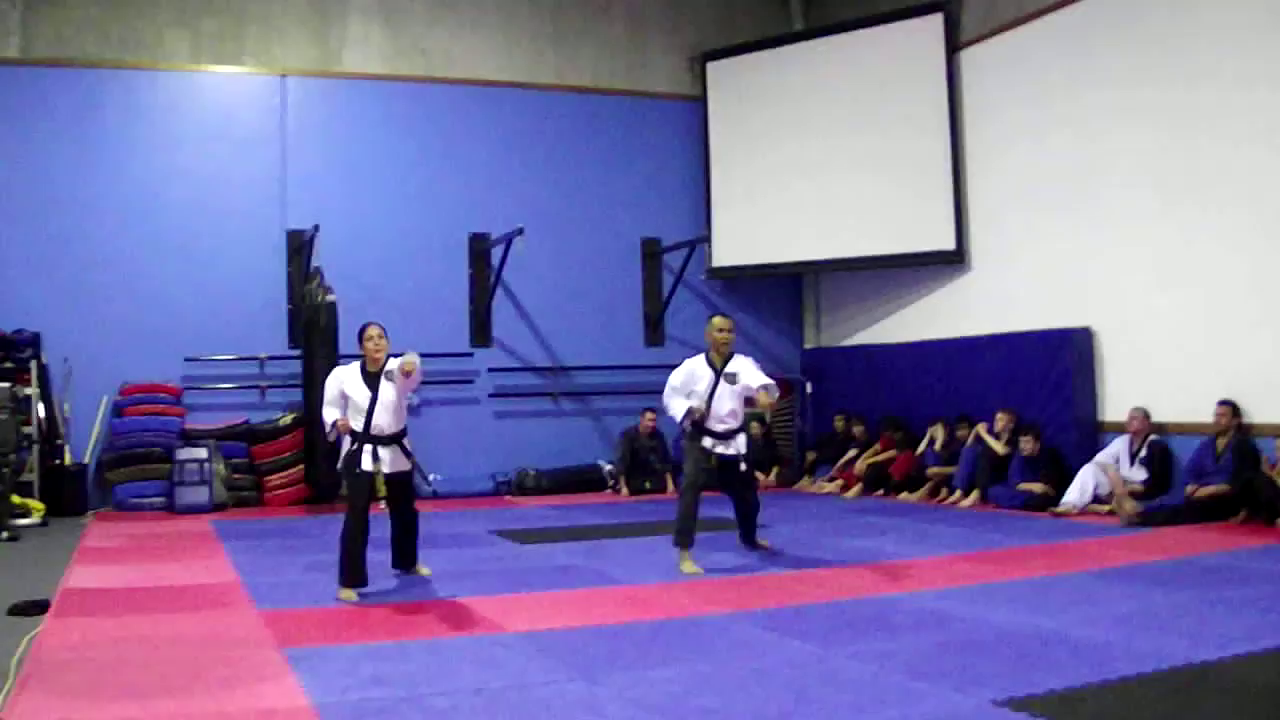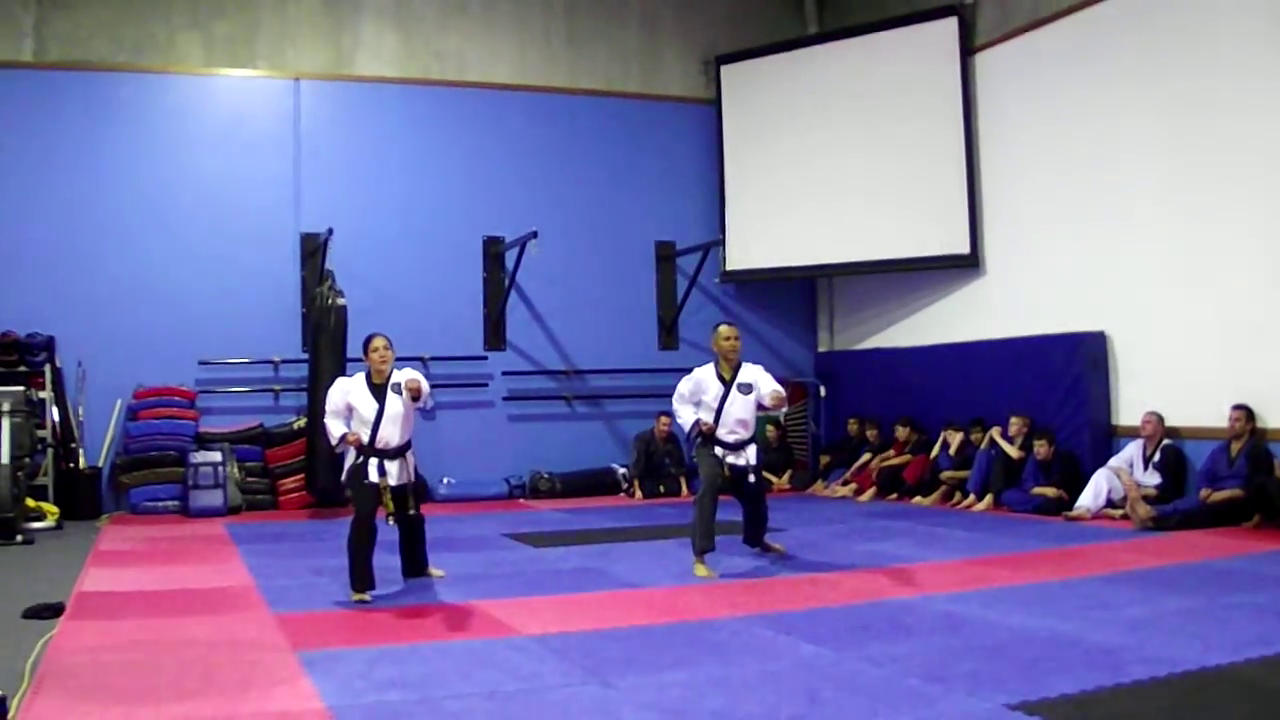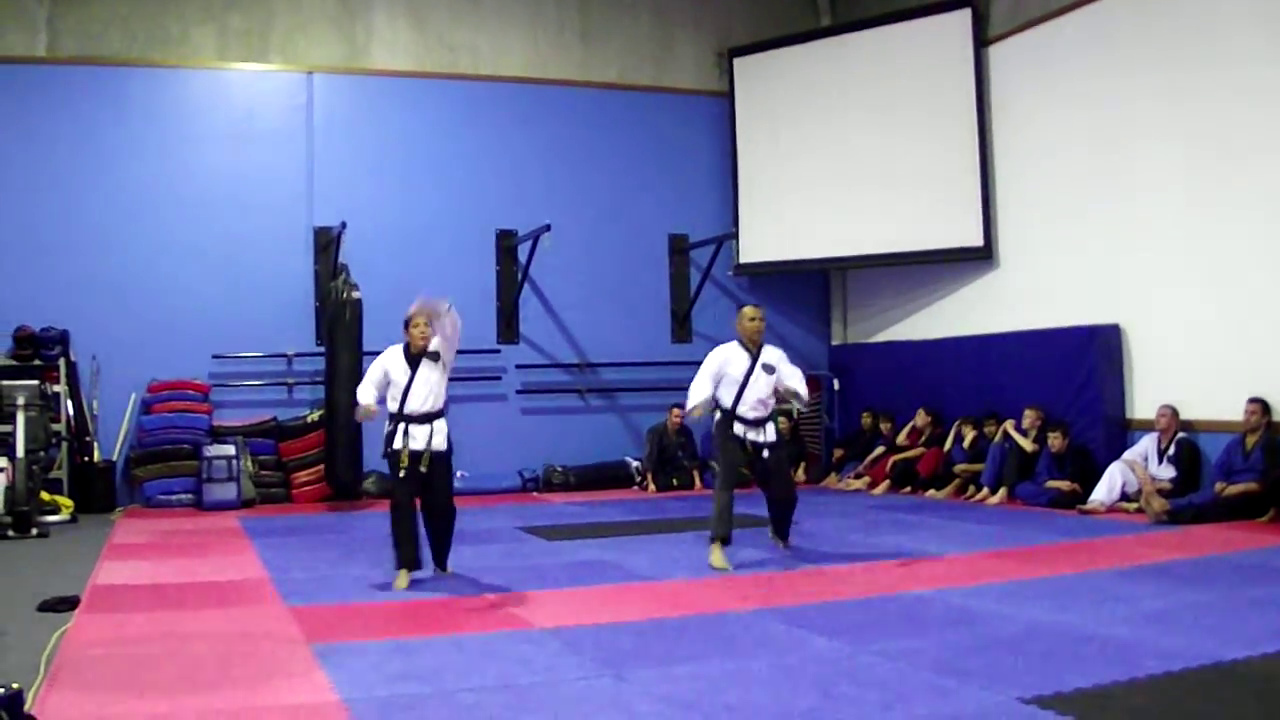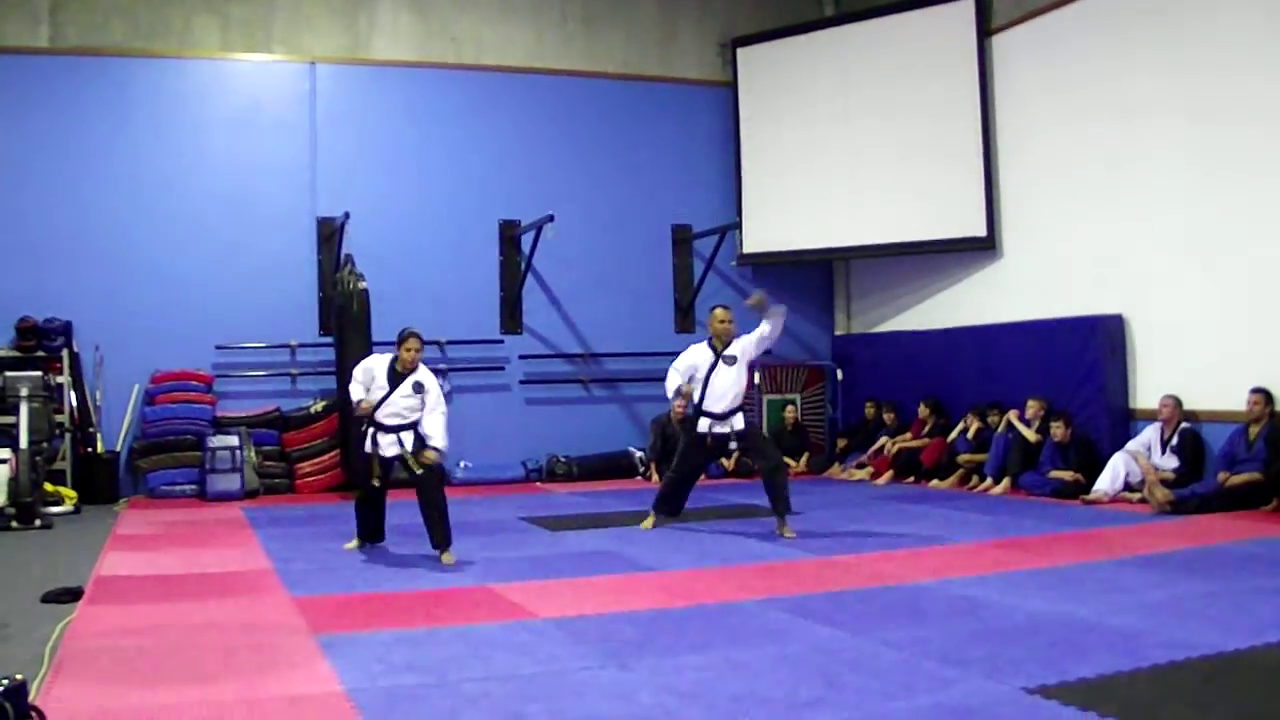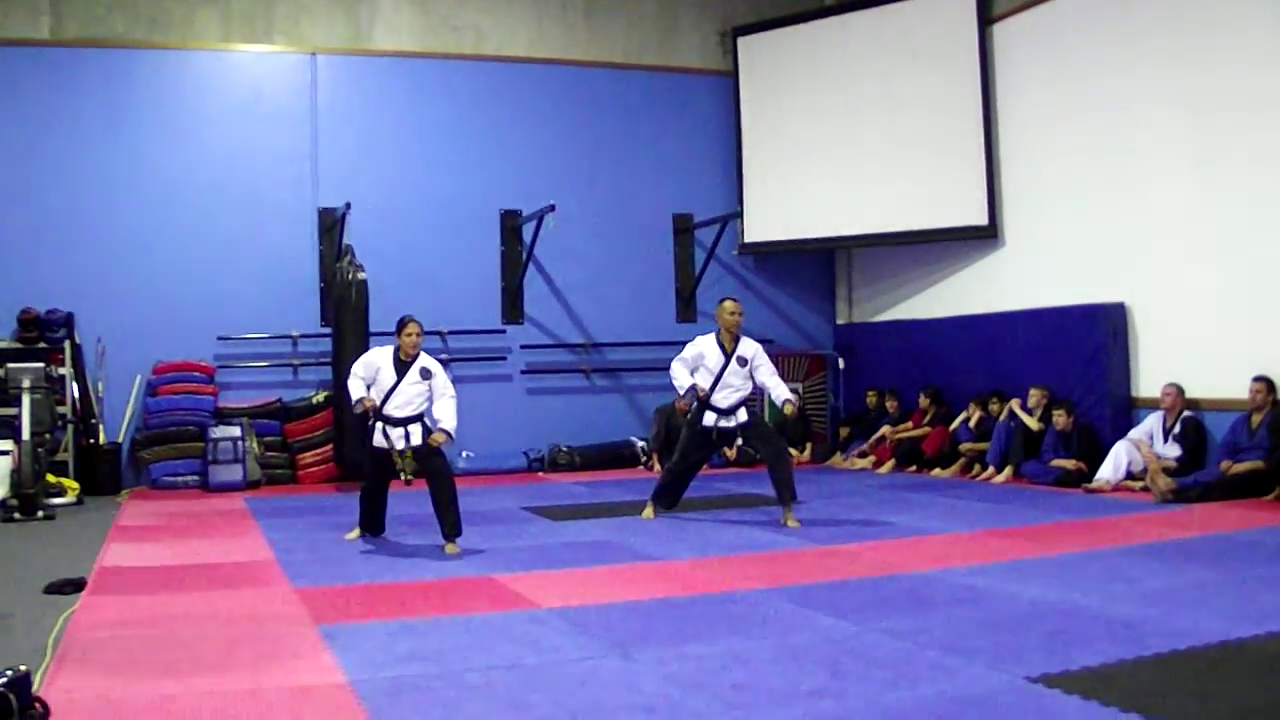
dt=0.7s
person 1, frame 1
left shoulder: (398, 368)
right shoulder: (345, 375)
left elbow: (410, 377)
right elbow: (331, 405)
left wrist: (410, 368)
right wrist: (335, 422)
left hip: (395, 452)
right hip: (360, 454)
left knee: (405, 511)
right knee: (357, 515)
left ankle: (407, 562)
right ankle: (349, 582)
person 1, frame 2
left shoulder: (405, 379)
right shoulder: (350, 386)
left elbow: (420, 396)
right elbow: (333, 416)
left wrist: (417, 389)
right wrist: (343, 436)
left hip: (400, 463)
right hip: (365, 465)
left knee: (411, 518)
right knee: (364, 521)
left ankle: (418, 567)
right ankle: (360, 585)
person 1, frame 3
left shoulder: (441, 352)
right shoulder: (391, 356)
left elbow: (451, 328)
right elbow: (371, 384)
left wrist: (432, 310)
right wrist: (367, 404)
left hip: (434, 435)
right hip: (401, 436)
left knee: (440, 501)
right knee: (402, 500)
left ankle: (441, 561)
right ankle: (406, 566)
person 1, frame 4
left shoulder: (426, 378)
right shoulder: (375, 363)
left elbow: (436, 413)
right elbow: (357, 380)
left wrist: (435, 447)
right wrist: (360, 401)
left hip: (408, 440)
right hip: (377, 438)
left knee: (431, 487)
right knee: (370, 491)
left ankle: (444, 546)
right ankle: (364, 536)
person 1, frame 5
left shoulder: (430, 365)
right shoulder: (378, 357)
left elbow: (446, 398)
right elbow: (356, 376)
left wrist: (444, 429)
right wrist: (362, 398)
left hip: (417, 431)
right hip: (384, 431)
left knee: (442, 478)
right knee: (374, 481)
left ankle: (450, 537)
right ankle: (367, 527)
person 2, frame 1
left shoulder: (744, 364)
right shoulder: (692, 366)
left elbow: (761, 383)
right elbow: (671, 396)
left wrist: (766, 394)
right wrist: (688, 412)
left hip: (733, 443)
right hip: (700, 440)
left knee: (746, 493)
right knee: (691, 486)
left ankle: (750, 538)
right ankle: (685, 552)
person 2, frame 2
left shoulder: (754, 373)
right shoulder: (700, 376)
left elbow: (770, 390)
right elbow: (680, 402)
left wrist: (777, 397)
right wrist: (695, 423)
left hip: (744, 451)
right hip: (711, 448)
left knee: (755, 500)
right knee: (707, 492)
left ankle: (758, 541)
right ankle: (699, 558)
person 2, frame 3
left shoulder: (775, 354)
right shoulder: (724, 353)
left elbow: (794, 380)
right elbow: (703, 380)
left wrist: (795, 392)
right wrist: (698, 403)
left hip: (762, 432)
right hip: (732, 430)
left knee: (783, 488)
right knee: (725, 482)
left ankle: (780, 535)
right ankle: (717, 547)
person 2, frame 4
left shoulder: (742, 345)
right shoulder: (695, 352)
left elbow: (771, 329)
right elbow: (674, 374)
left wrist: (764, 308)
right wrist: (679, 389)
left hip: (736, 423)
right hip: (705, 425)
left knee: (773, 464)
right knee: (681, 473)
left ankle: (782, 521)
right ankle: (656, 514)
person 2, frame 5
left shoulder: (752, 348)
right shoulder: (702, 344)
left elbow: (770, 378)
right elbow: (678, 366)
left wrist: (786, 400)
right wrist: (691, 388)
left hip: (740, 415)
right hip: (707, 416)
left knee: (777, 451)
right knee: (683, 462)
left ankle: (787, 511)
right ankle: (654, 503)
